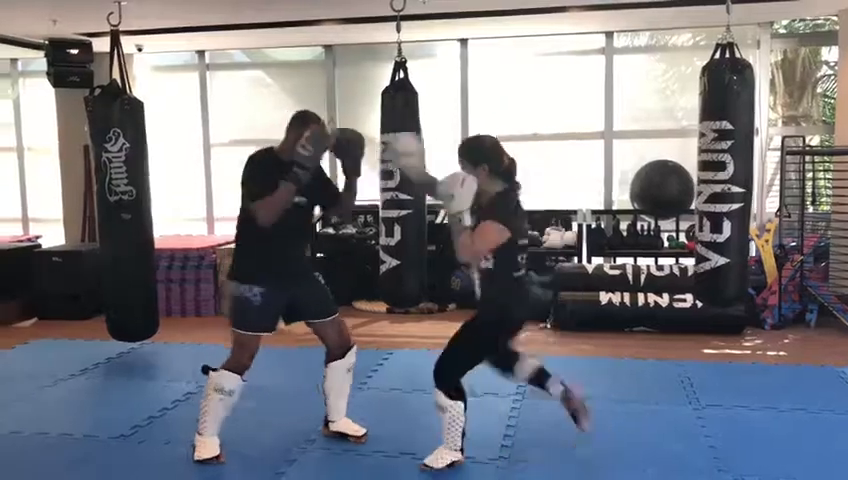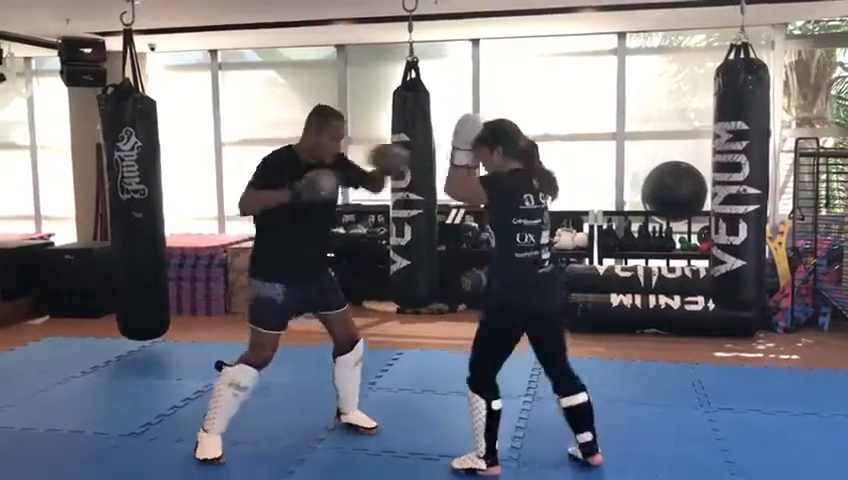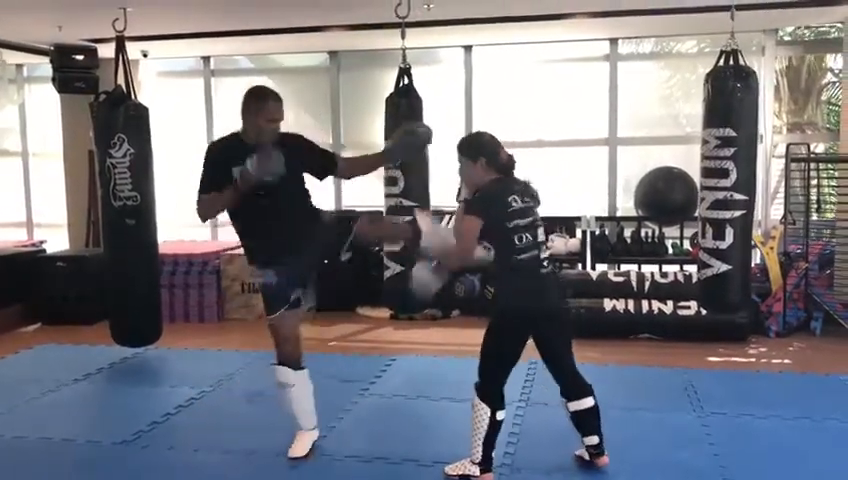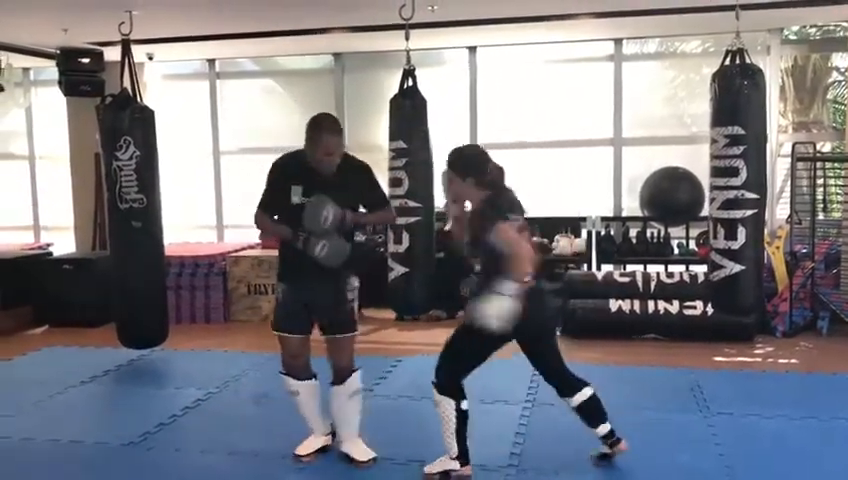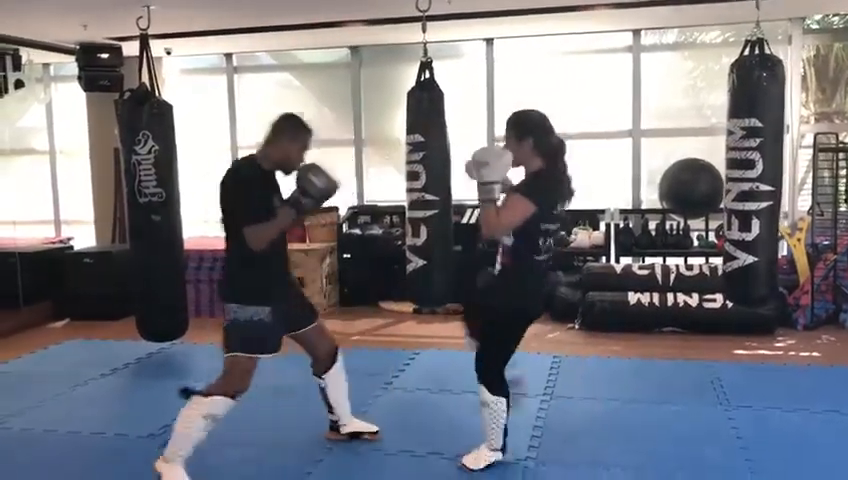
dt=1s
person 1, frame 1
left shoulder: (313, 171)
right shoulder: (260, 163)
left elbow: (341, 209)
right elbow: (263, 216)
left wrist: (351, 174)
right wrist: (298, 175)
left hip: (299, 272)
right hip: (257, 278)
left knee: (341, 342)
right knee: (241, 358)
left ankle: (336, 420)
right ankle: (206, 437)
person 1, frame 2
left shoulder: (334, 163)
right shoulder: (277, 162)
left elbow: (373, 183)
right elbow: (246, 205)
left wrist: (385, 169)
right wrist: (297, 192)
left hip: (312, 269)
right hip: (274, 276)
left knee: (349, 338)
right knee: (259, 356)
left ankle: (348, 411)
right ankle: (210, 434)
person 1, frame 3
left shoulder: (294, 145)
right shoulder: (222, 153)
left elbow: (345, 168)
right elbow: (204, 211)
left wrist: (391, 153)
right wrist: (241, 183)
left hip: (312, 232)
right hip: (274, 259)
right knee: (287, 347)
right ankle: (307, 429)
person 1, frame 4
left shoulder: (357, 171)
right shoulder: (285, 168)
left elbow: (388, 215)
right elbow: (262, 218)
left wrist: (351, 218)
right wrist: (297, 238)
left hip: (337, 276)
right hip: (294, 278)
left knee: (343, 364)
right knee: (294, 363)
left ankle: (350, 437)
right ankle: (321, 432)
person 1, frame 5
left shoulder: (266, 176)
right shoulder: (242, 178)
right elbow: (256, 240)
left wrist: (303, 202)
right wrist: (297, 205)
left hip: (278, 286)
right hip: (249, 296)
left knee: (326, 349)
right knee: (234, 384)
left ankle: (342, 422)
person 2, frame 1
left shoulder: (502, 208)
right shoulder: (497, 195)
left elbow: (467, 253)
right elbow: (442, 189)
left wrist: (457, 210)
right wrist: (419, 174)
left hip: (500, 308)
right hip: (510, 301)
left knee: (446, 372)
right knee: (500, 357)
left ankle: (452, 449)
right ankle: (565, 396)
person 2, frame 2
left shoulder: (502, 185)
right shoulder: (538, 180)
left elbow: (453, 189)
left wrist: (462, 149)
left hip: (510, 297)
right hip: (547, 293)
left knee: (481, 375)
right knee: (559, 368)
left ankle: (486, 459)
right ankle: (589, 448)
person 2, frame 3
left shoulder: (484, 198)
right shoulder: (520, 189)
left elbow: (461, 252)
left hip: (516, 301)
right hip: (549, 296)
left knee: (490, 382)
right knee: (566, 371)
right ankle: (596, 450)
person 2, frame 4
left shoulder: (494, 213)
right shoulder: (484, 208)
left elbow: (524, 258)
right elbow: (464, 240)
left wrist: (506, 294)
right wrist: (457, 211)
left hip: (500, 310)
right hip: (533, 308)
left knee: (447, 374)
right knee: (559, 375)
right ankle: (610, 438)
person 2, frame 5
left shoulder: (537, 186)
right shoulder: (543, 180)
left elbow: (492, 228)
left wrist: (488, 186)
right wrist: (489, 182)
left hip: (521, 290)
right hip: (514, 278)
left knee: (488, 366)
right knee: (476, 316)
left ankle: (493, 448)
